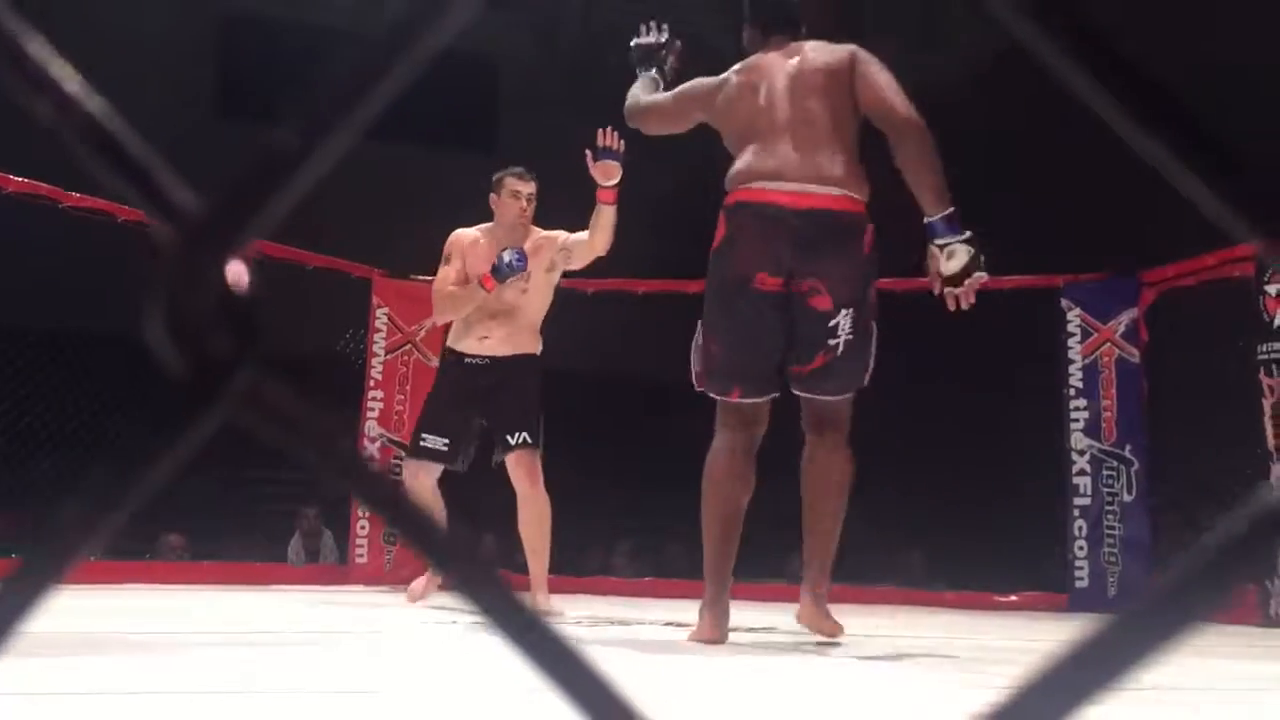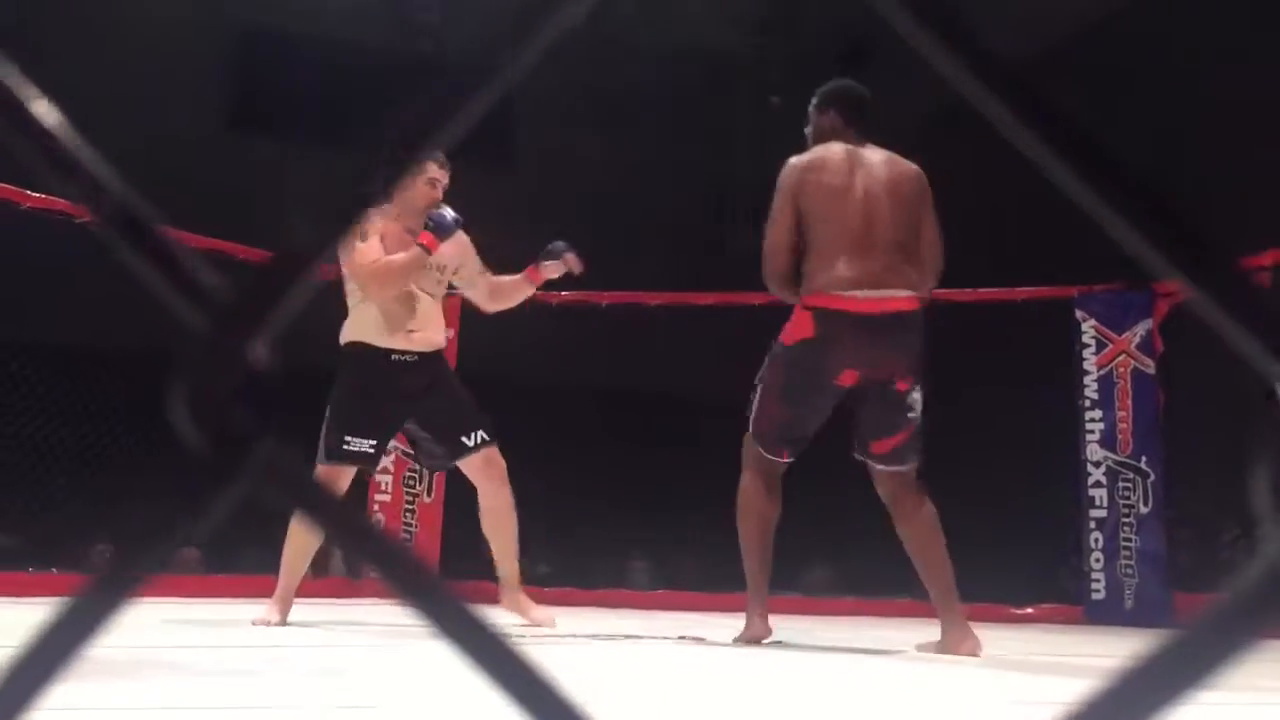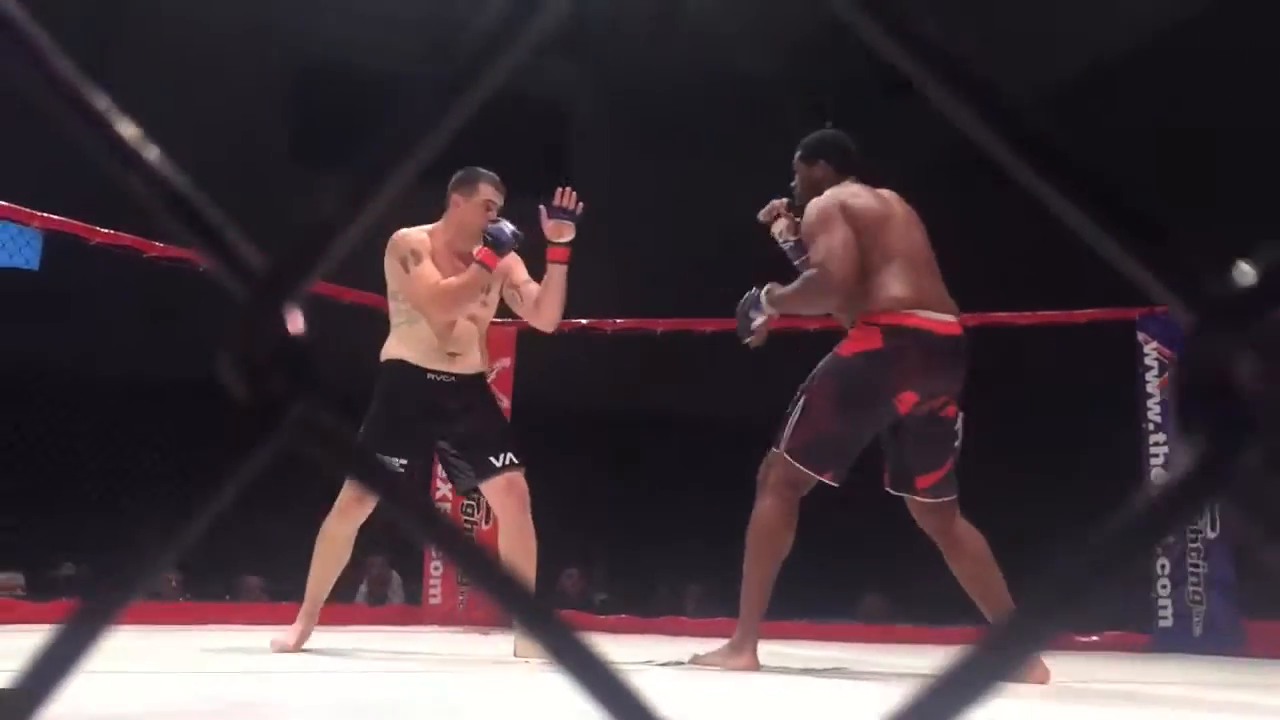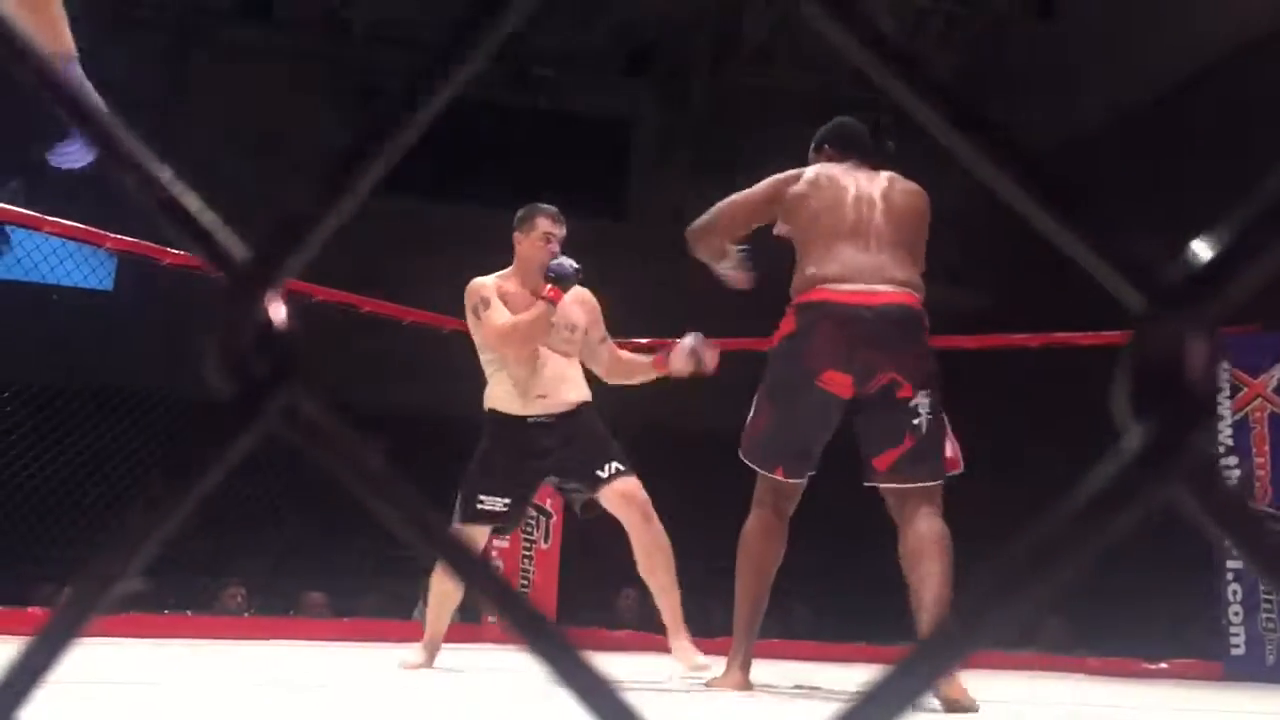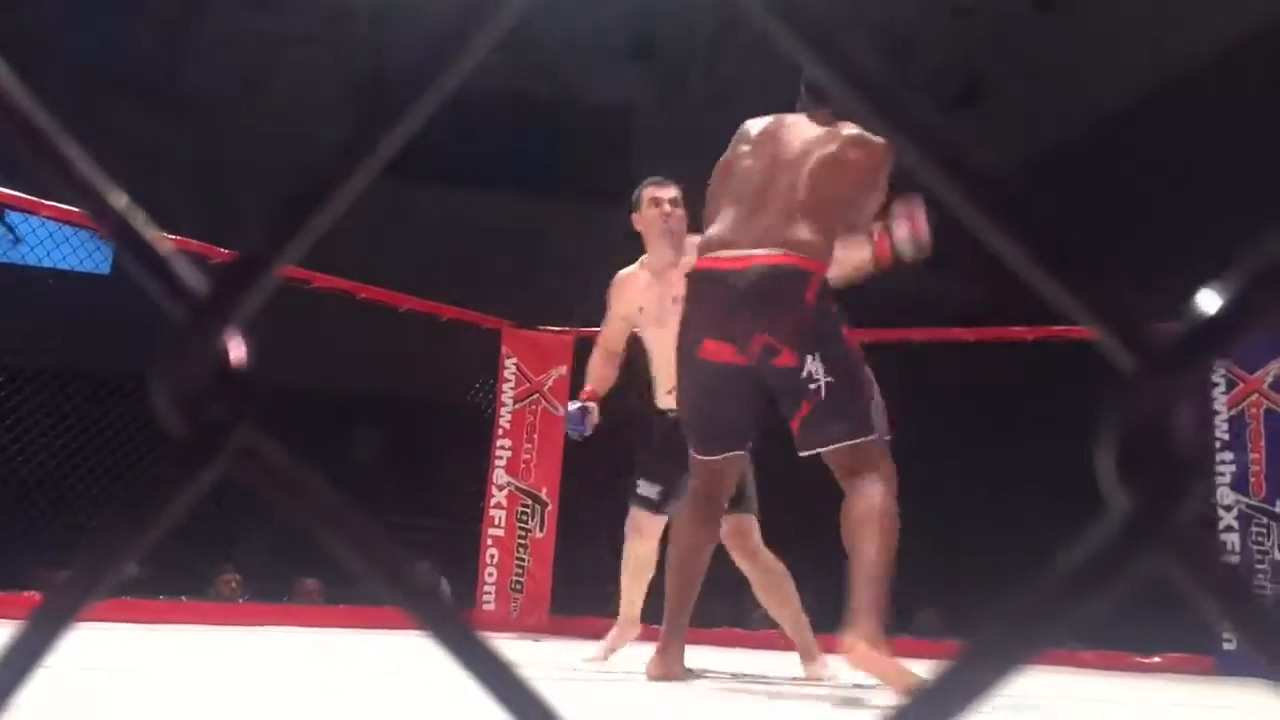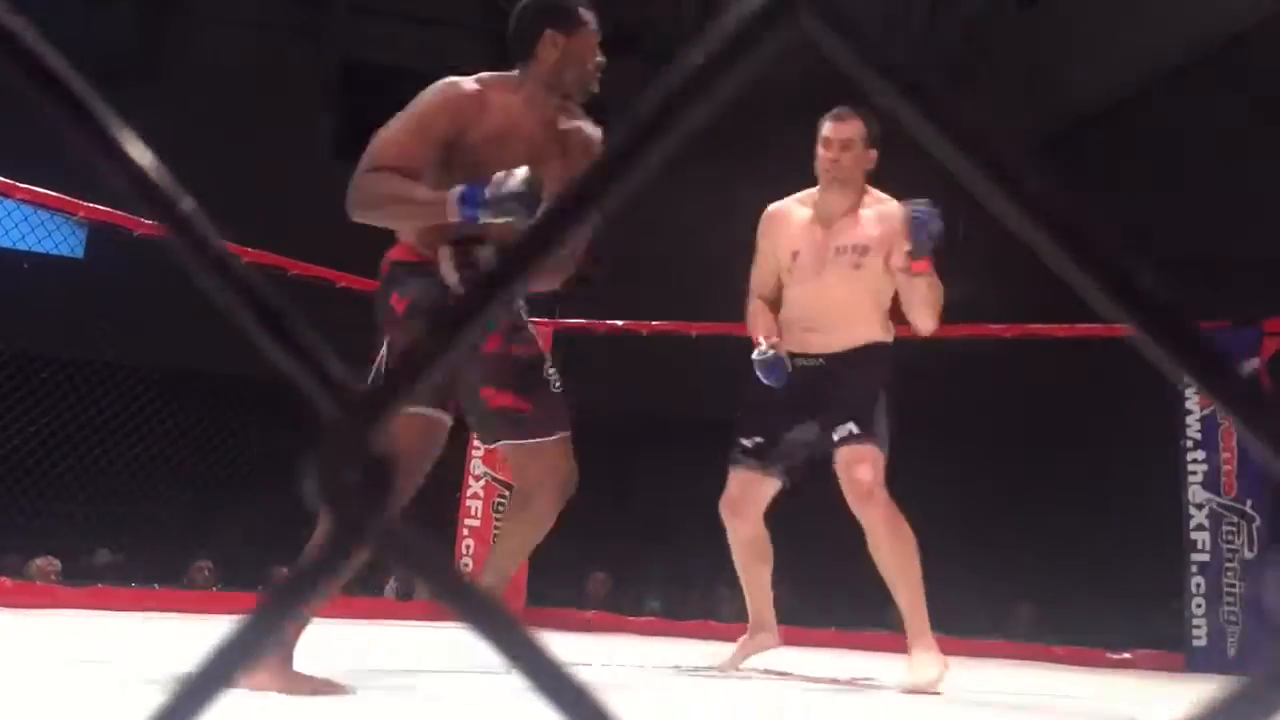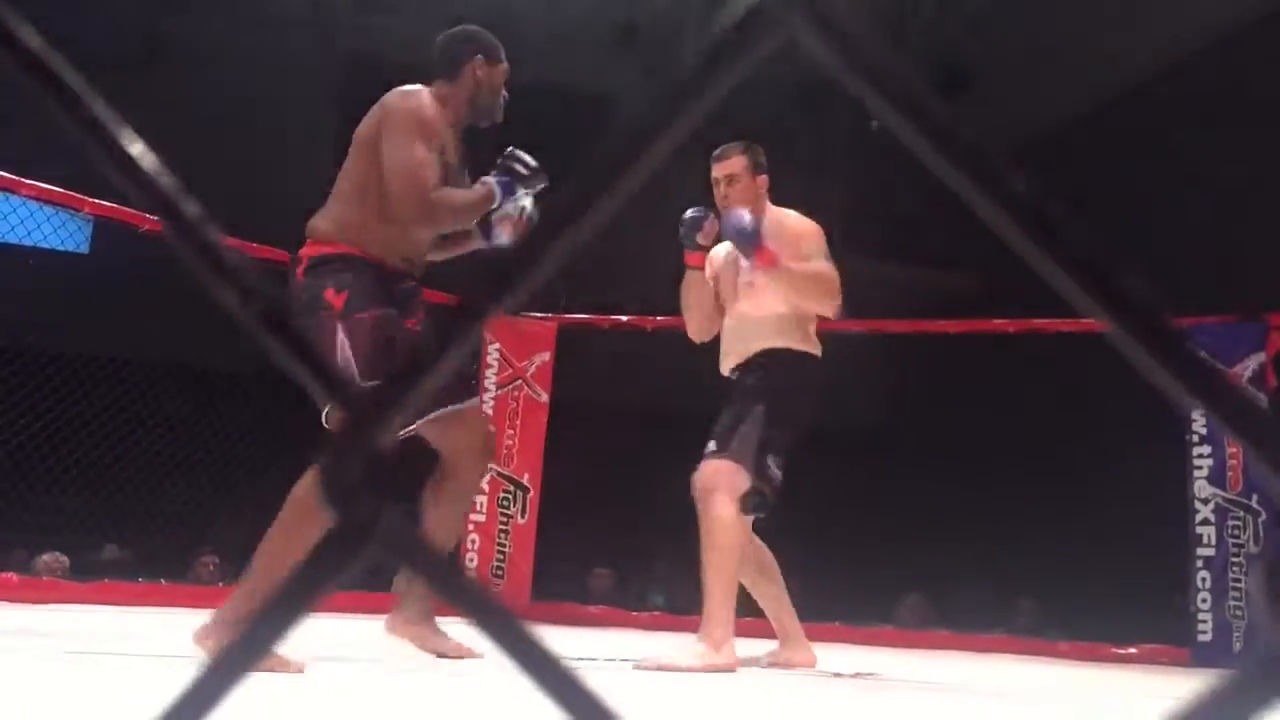
dt=0.7s
person 1, frame 1
left shoulder: (720, 87)
right shoulder: (847, 60)
left elbow: (639, 113)
right elbow: (905, 126)
left wrist: (649, 67)
right wrist: (945, 228)
left hip: (753, 223)
right hip: (837, 227)
left knee: (737, 424)
right knee: (826, 421)
left ankle: (714, 607)
right ankle: (814, 590)
person 1, frame 2
left shoulder: (803, 168)
right shoulder: (911, 176)
left elbow: (776, 264)
right elbow: (929, 271)
left hip: (828, 321)
right hip: (898, 325)
left knee: (762, 460)
right knee: (899, 484)
left ankle: (757, 612)
right ankle: (956, 625)
person 1, frame 3
left shoulder: (827, 206)
right shoulder: (895, 206)
left elbow: (835, 283)
left wrist: (767, 301)
right wrist: (796, 244)
left hip: (887, 345)
right hip: (943, 350)
left knee: (779, 481)
right knee: (938, 512)
left ankle: (742, 644)
person 1, frame 4
left shoulder: (794, 182)
right shoulder: (912, 195)
left elbow: (703, 233)
left wrist: (726, 265)
left hip: (818, 325)
right hip: (898, 329)
left knee: (773, 497)
right knee: (918, 505)
left ankle: (736, 665)
person 1, frame 5
left shoulder: (753, 131)
right shoulder: (869, 150)
left hip: (713, 291)
right hip: (788, 291)
left knee: (709, 482)
right knee: (868, 470)
left ankle: (668, 648)
right ankle: (866, 629)
person 1, frame 6
left shoulder: (583, 143)
right shoulder: (461, 101)
left elbow: (564, 253)
right elbow: (365, 194)
left wrist: (497, 257)
right wrist: (465, 200)
left hip: (496, 308)
right hip: (424, 290)
left knee: (552, 477)
right knee: (404, 459)
left ankle: (481, 601)
right ankle: (269, 647)
person 1, frame 7
left shoulder: (441, 139)
right shoulder: (413, 106)
right elbow: (413, 212)
left wrist: (491, 230)
right wrist: (495, 188)
left hip: (395, 290)
right hip: (343, 280)
left knee: (471, 444)
left ankle: (412, 609)
right ankle: (235, 622)
person 2, frame 1
left shoulder: (551, 247)
right shoulder: (463, 242)
left elbow: (597, 245)
right elbow: (440, 310)
left wrist: (607, 188)
right wrist: (491, 279)
left hip: (515, 372)
right hip: (459, 368)
left knee: (526, 471)
right knee: (419, 473)
left ankle: (539, 591)
right ankle: (436, 566)
person 2, frame 2
left shoulder: (452, 237)
right shoulder: (361, 224)
left elbow: (492, 297)
right elbow: (376, 284)
left wrist: (541, 274)
right wrist: (428, 241)
left hip: (429, 368)
right hip: (369, 365)
left knee: (492, 472)
right knee: (330, 480)
left ankle: (512, 590)
right ankle: (281, 598)
person 2, frame 3
left shoulder: (500, 257)
right shoulder: (409, 243)
left elbow: (544, 319)
right elbow: (439, 304)
left wrist: (559, 247)
right wrist: (489, 260)
left hip: (468, 390)
right hip: (407, 384)
left knee: (513, 496)
right knee: (354, 502)
left ankle: (527, 628)
right ankle: (306, 618)
person 2, frame 4
left shoulder: (580, 298)
right shoulder: (484, 291)
left elbow: (610, 366)
right elbow: (509, 345)
left wrist: (668, 362)
right wrist: (552, 296)
left hip: (575, 423)
right hip: (511, 430)
left knee: (636, 508)
right knee: (465, 540)
left ankle: (680, 637)
right ankle: (430, 644)
person 2, frame 5
right shoulder: (627, 284)
right elbow: (609, 350)
right wrist: (588, 400)
right hip: (669, 419)
left knee: (739, 538)
right knee: (640, 532)
left ankle: (811, 650)
right ankle: (627, 622)
person 2, frame 6
left shoulder: (893, 218)
right shoulder: (780, 217)
left elbow: (926, 321)
right elbow: (760, 299)
left wrist: (920, 254)
right wrist: (765, 348)
left hip: (855, 366)
right hip: (788, 371)
left knee: (864, 486)
right knee: (739, 504)
left ankle: (923, 647)
right ankle: (761, 628)
person 2, frame 7
left shoulder: (792, 229)
right shoulder: (720, 252)
left elbow: (828, 299)
right elbow: (700, 329)
left wrist: (761, 251)
right wrist: (694, 255)
left hip: (780, 371)
right hip: (744, 382)
left knee: (713, 485)
right knee: (728, 521)
left ankle: (715, 642)
right ankle: (794, 642)
